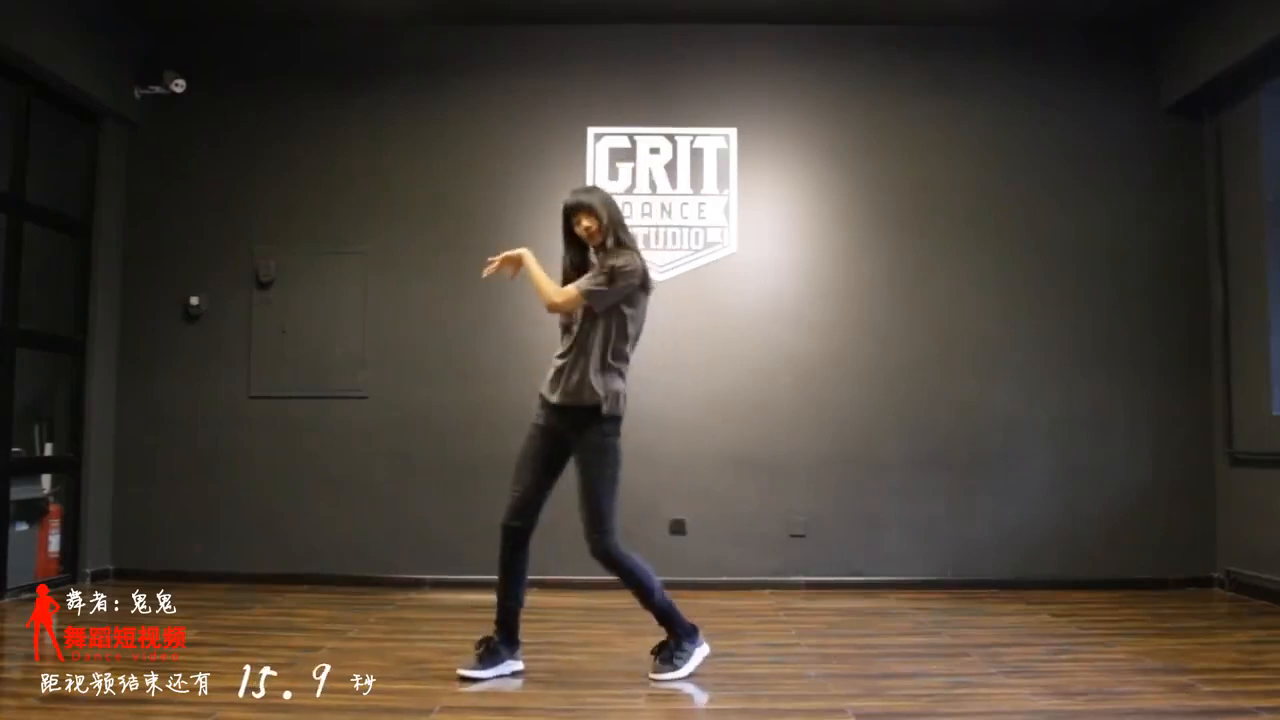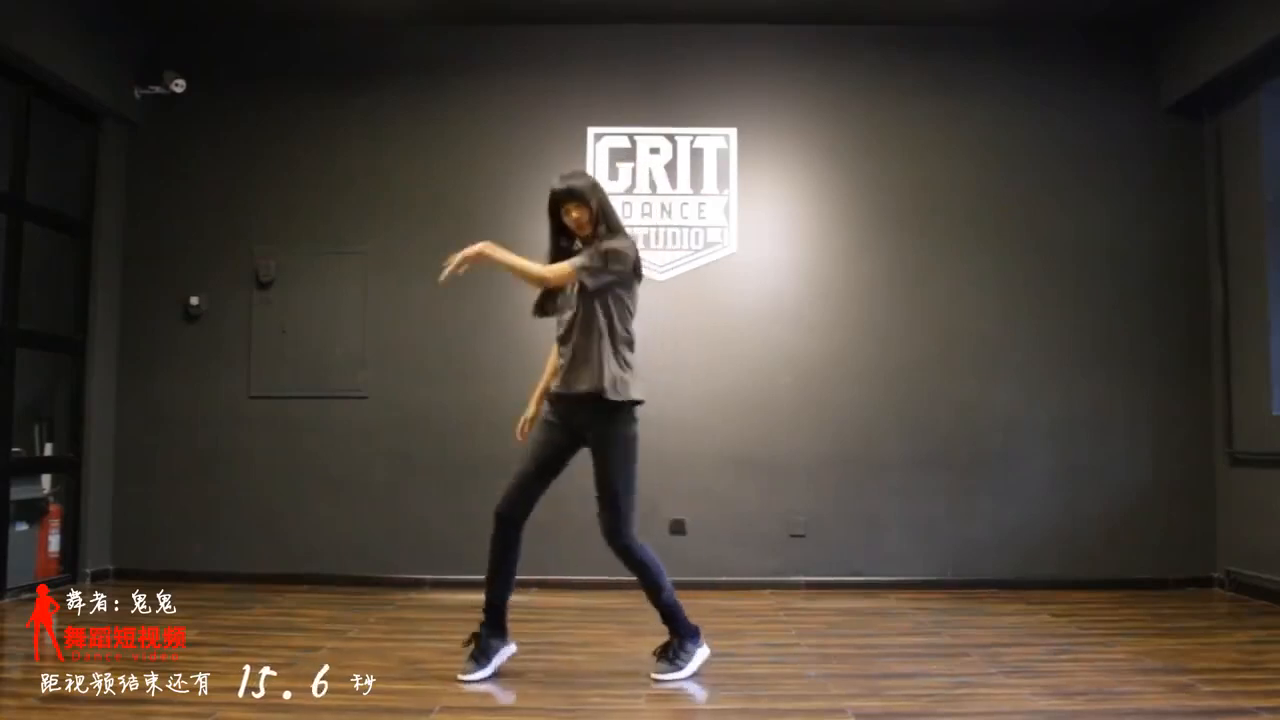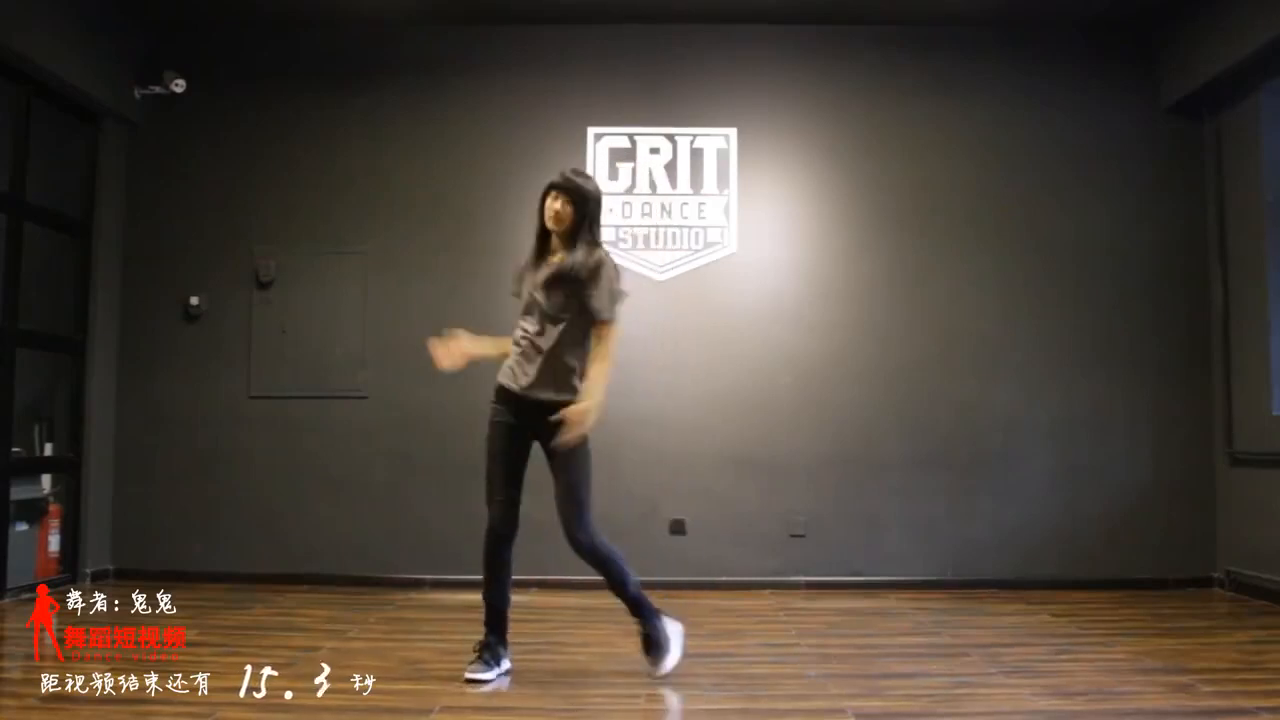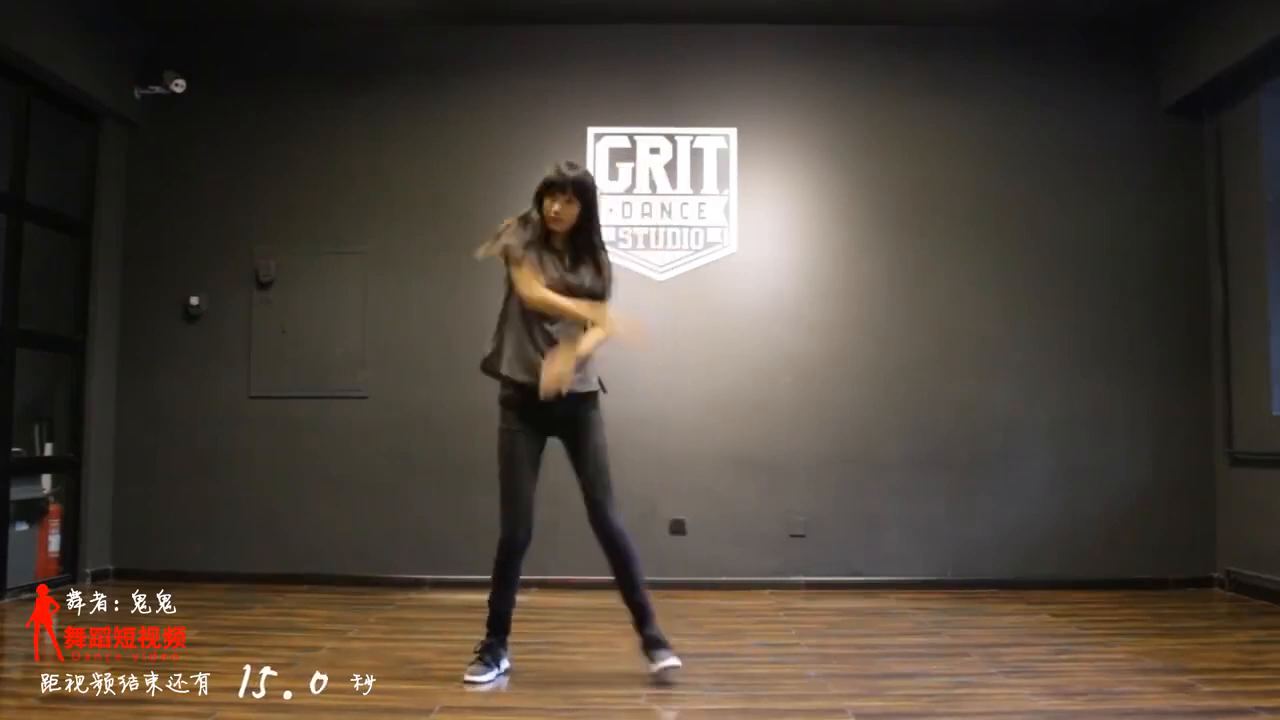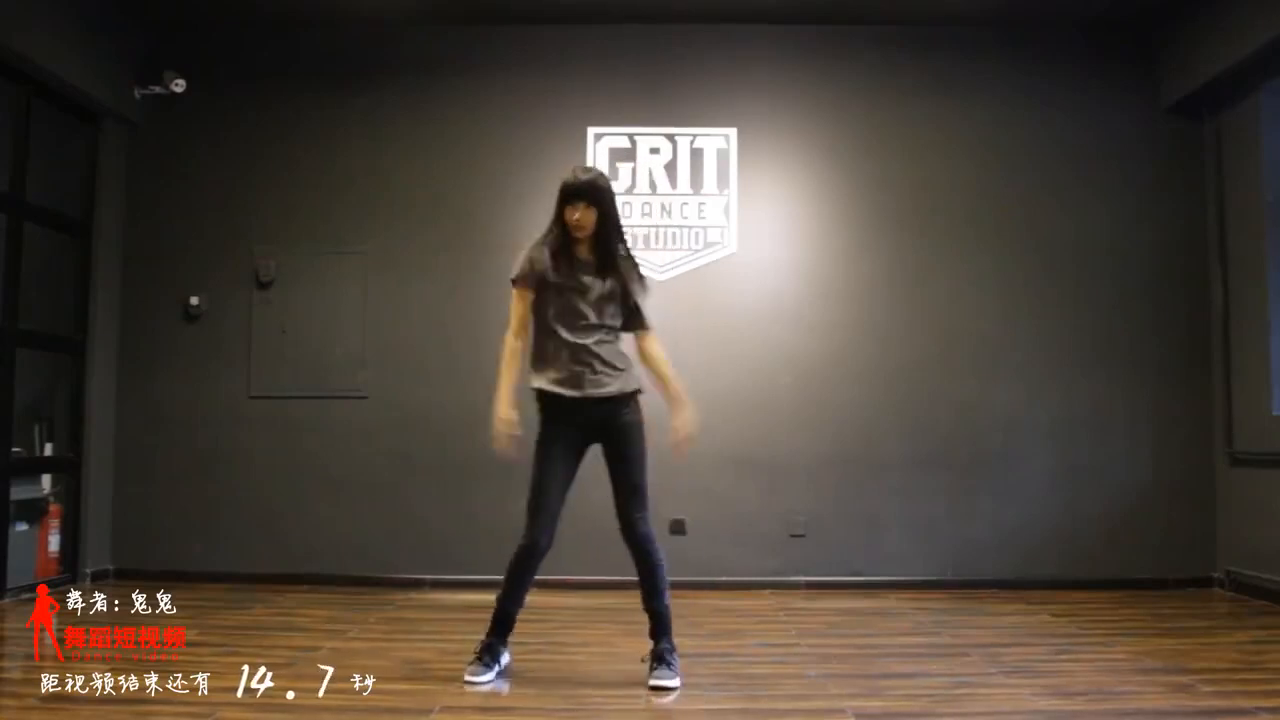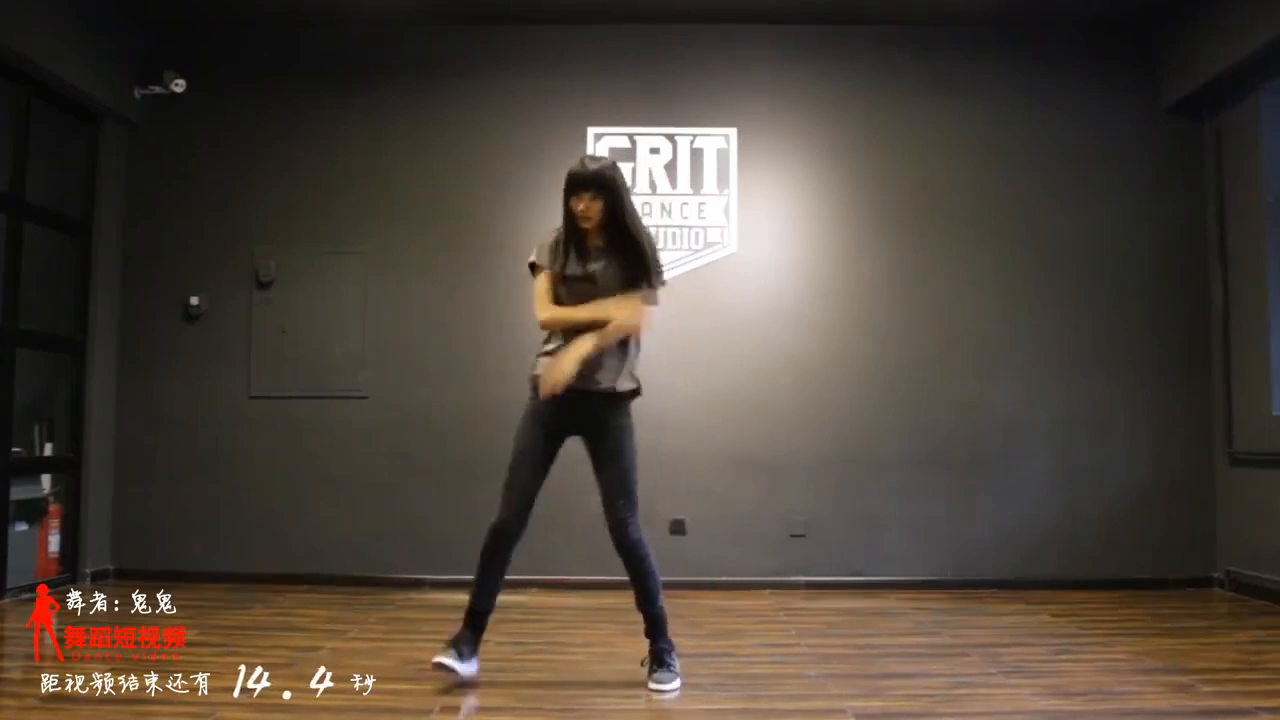
dt=0.3s
person 1, frame 1
left shoulder: (626, 268)
right shoulder: (586, 269)
left elbow: (556, 301)
left wrist: (526, 258)
left hip: (596, 418)
right hip: (552, 411)
left knee: (601, 542)
right knee: (514, 525)
left ankle: (684, 636)
right ankle: (505, 646)
person 1, frame 2
left shoulder: (617, 252)
right shoulder: (572, 259)
left elbow: (546, 275)
left wrist: (487, 251)
right wrist: (536, 399)
left hip: (607, 408)
right hip: (564, 408)
left knee: (619, 535)
right knee: (509, 513)
left ankle: (686, 639)
right ankle: (493, 639)
person 1, frame 3
left shoulder: (594, 265)
right shoulder: (534, 265)
left elbow: (604, 344)
left wrist: (593, 399)
right wrist: (472, 349)
left hip: (561, 409)
right hip: (510, 402)
left knee: (579, 533)
right knee: (499, 528)
left ankle: (653, 621)
right ankle: (494, 645)
person 1, frame 4
left shoulder: (593, 260)
right shoulder: (519, 239)
left elbow: (596, 326)
right elbow: (532, 295)
left wrist: (572, 354)
right wrist: (597, 309)
left hip: (579, 397)
right hip: (522, 400)
left knee: (606, 521)
right knee: (515, 530)
left ankle: (651, 635)
right ankle: (495, 646)
person 1, frame 5
left shoulder: (622, 267)
right shoulder: (539, 260)
left elbow: (644, 339)
right elbow: (518, 334)
left wrist: (679, 399)
right wrist: (503, 399)
left hip: (620, 407)
right hip: (562, 408)
left knee: (638, 530)
right knee: (537, 537)
left ankle: (663, 650)
right ankle: (495, 643)
person 1, frame 6
left shoulder: (636, 255)
right shoulder: (554, 247)
left elbow: (625, 324)
right elbow: (545, 314)
left wrist: (579, 351)
right wrist: (604, 307)
left hip: (608, 399)
right hip: (549, 396)
left knee: (625, 529)
right knee: (509, 520)
left ankle: (662, 650)
right ankle: (467, 640)
